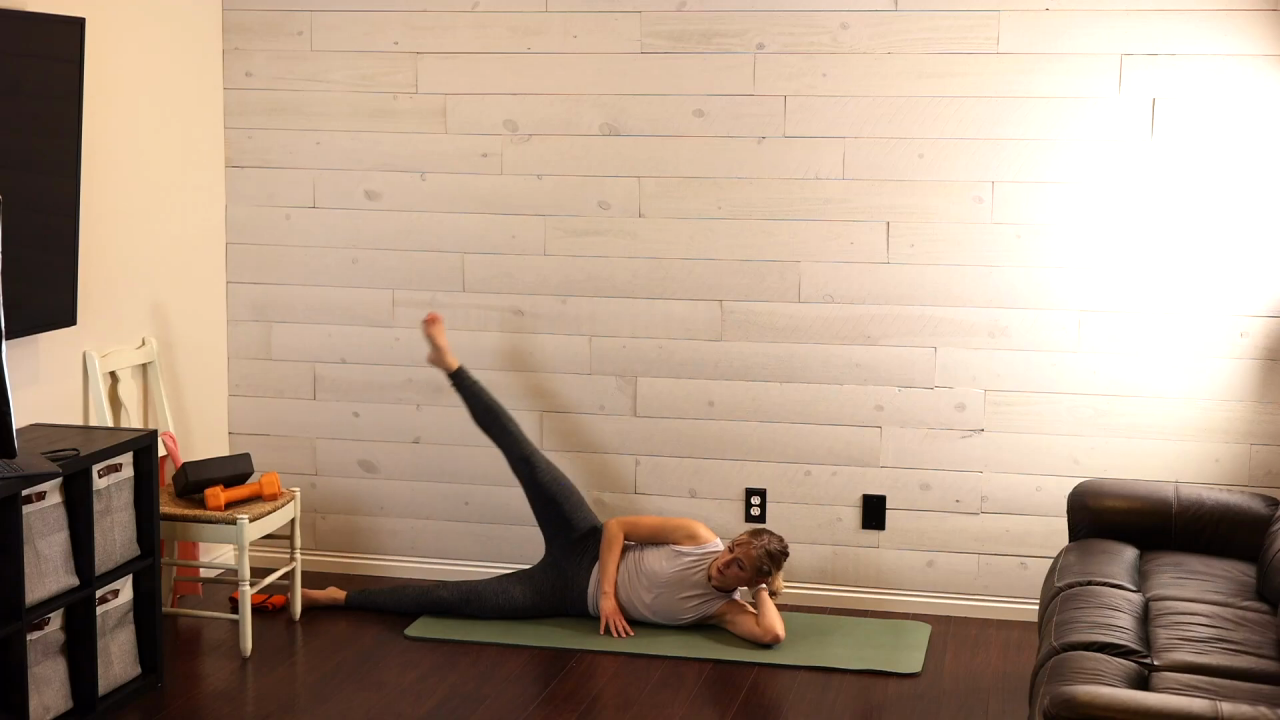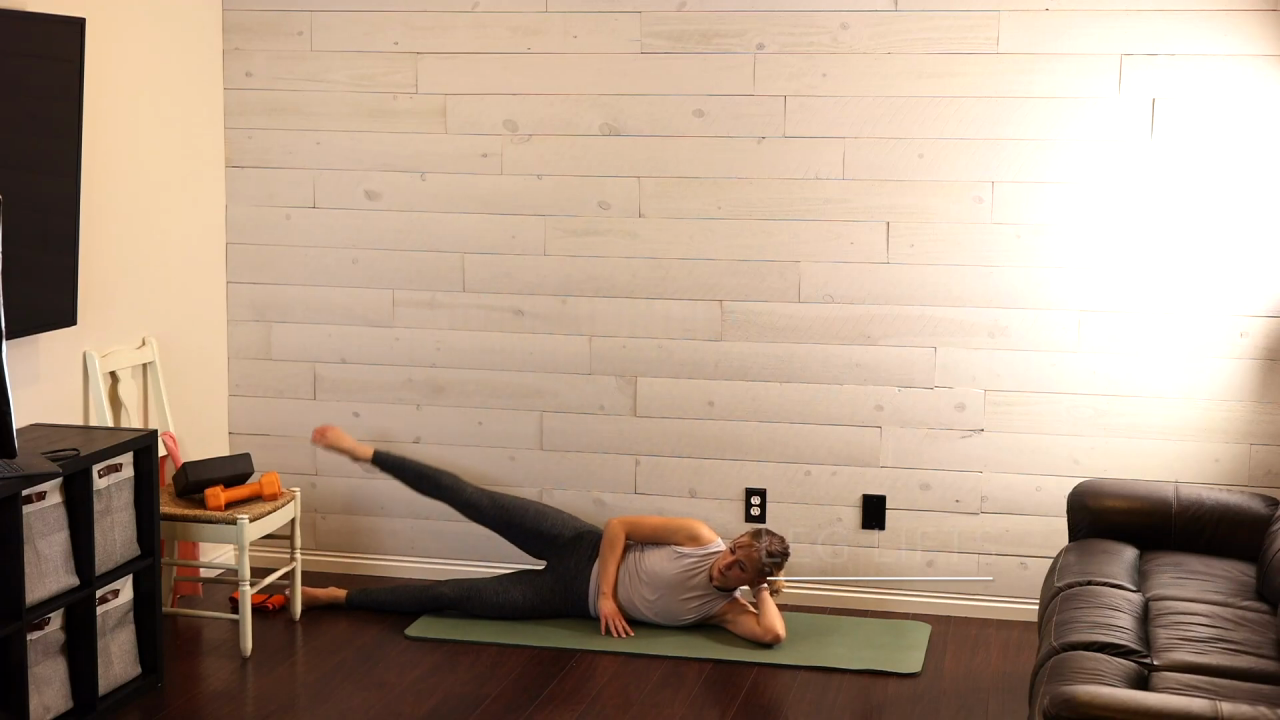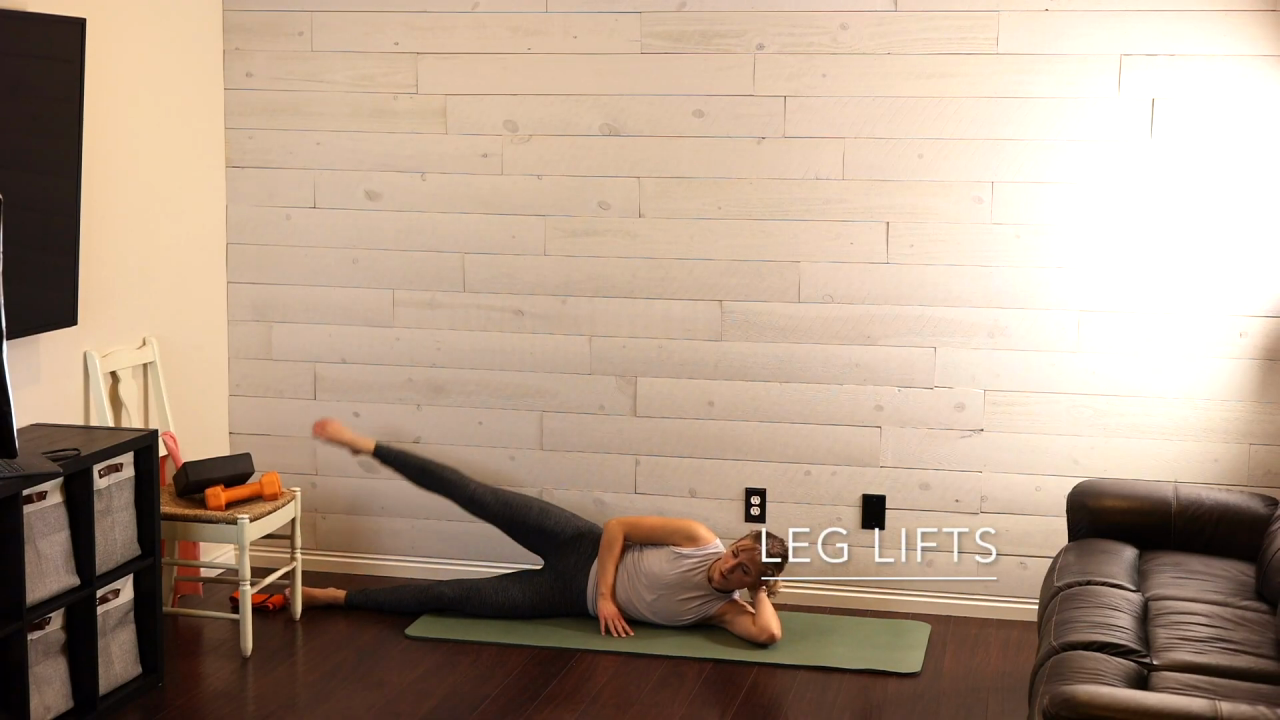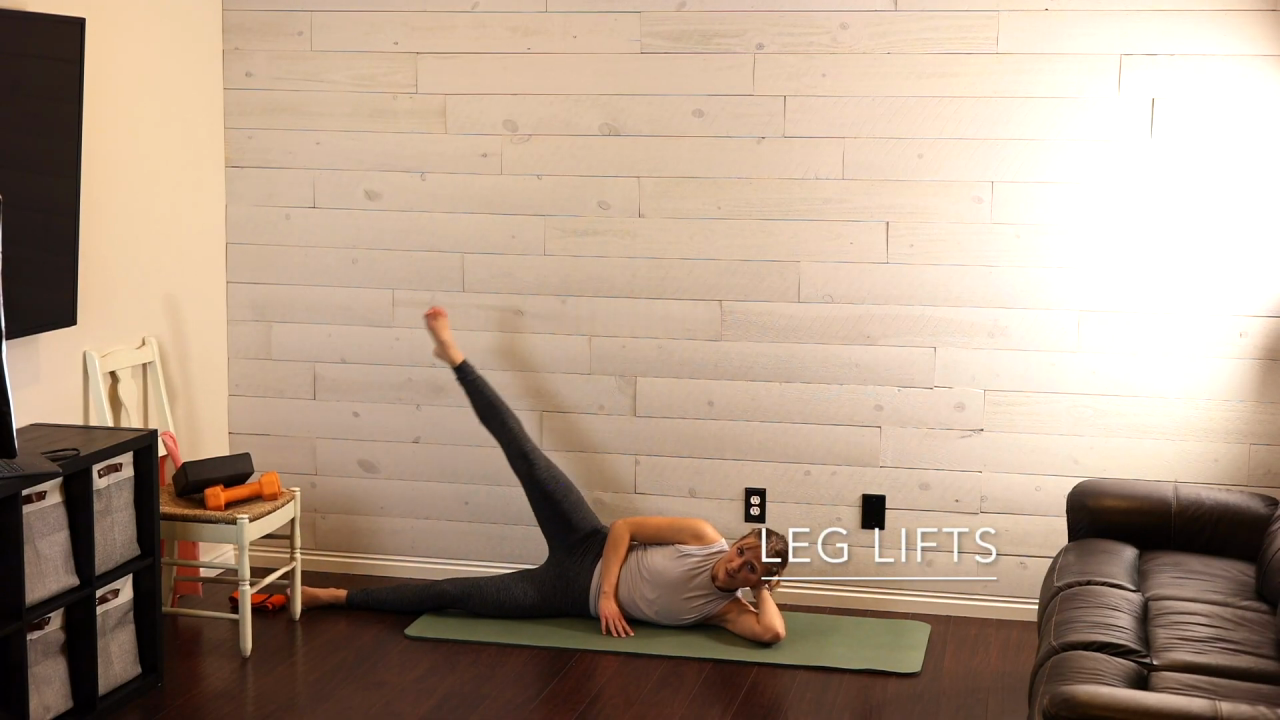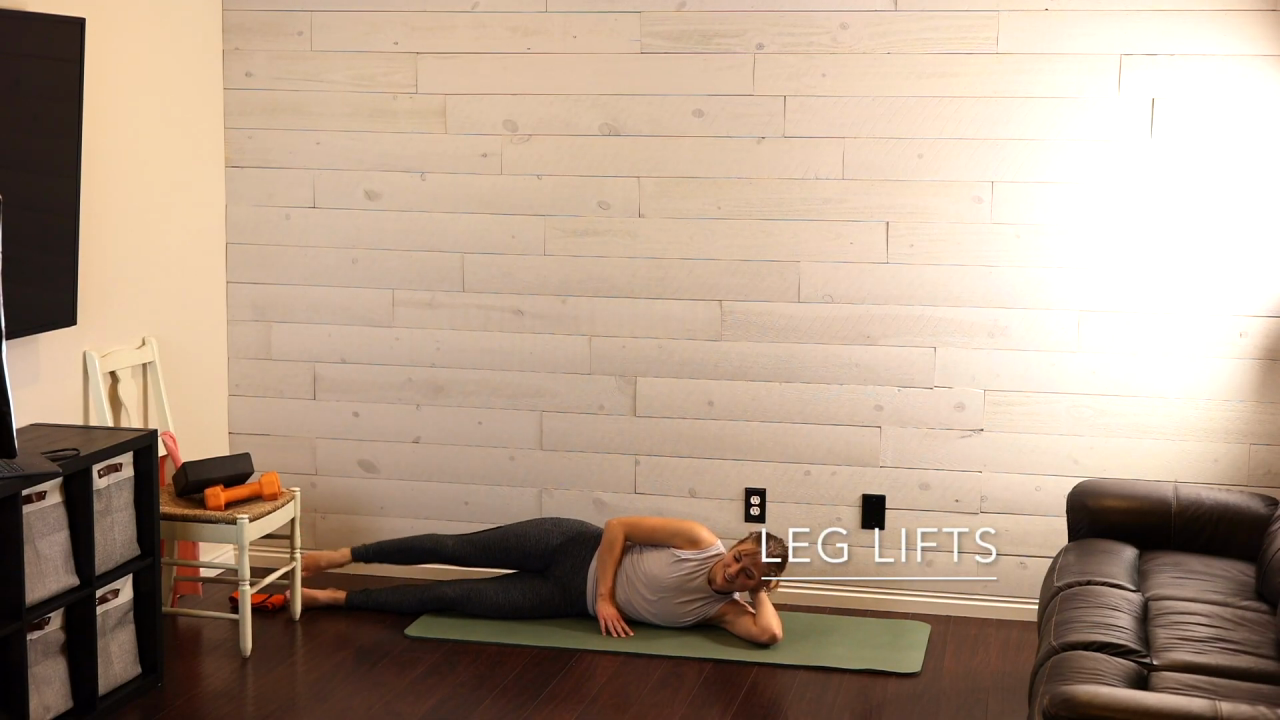
dt=1s
person 1, frame 1
left shoulder: (724, 606)
right shoulder: (698, 537)
left elbow: (772, 633)
right elbow: (616, 524)
left wrist: (762, 589)
right wrist: (607, 591)
left hip: (572, 596)
right hip: (583, 551)
left knee: (453, 598)
right knee: (521, 452)
left ankle: (338, 597)
right ankle: (450, 364)
person 1, frame 2
left shoulder: (727, 608)
right shoulder: (702, 538)
left elbow: (773, 632)
right elbow: (619, 526)
left wrist: (762, 587)
right wrist: (606, 593)
left hip: (574, 599)
right hip: (582, 552)
left knee: (452, 598)
right knee: (471, 500)
left ankle: (334, 596)
right ankle: (366, 452)
person 1, frame 3
left shoulder: (722, 607)
right shoulder: (699, 538)
left elbow: (769, 633)
right elbow: (616, 527)
left wrist: (760, 589)
right wrist: (605, 593)
left hip: (572, 598)
right hip: (579, 547)
left knee: (450, 598)
right knee: (477, 498)
left ankle: (335, 596)
right ankle: (366, 447)
person 1, frame 4
left shoulder: (727, 609)
right shoulder: (704, 537)
left elbow: (772, 631)
right elbow: (623, 527)
left wrist: (763, 589)
right wrist: (608, 592)
left hip: (574, 598)
right hip: (588, 552)
left knee: (454, 594)
right knee: (519, 447)
left ankle: (336, 596)
right ankle: (456, 358)
person 1, frame 5
left shoulder: (724, 609)
right shoulder: (700, 540)
left elbow: (770, 633)
right elbow: (617, 525)
left wrist: (760, 588)
right wrist: (605, 593)
left hip: (572, 598)
right hip: (574, 548)
left knee: (450, 596)
right knee: (455, 549)
left ankle: (335, 598)
right ankle: (342, 556)
